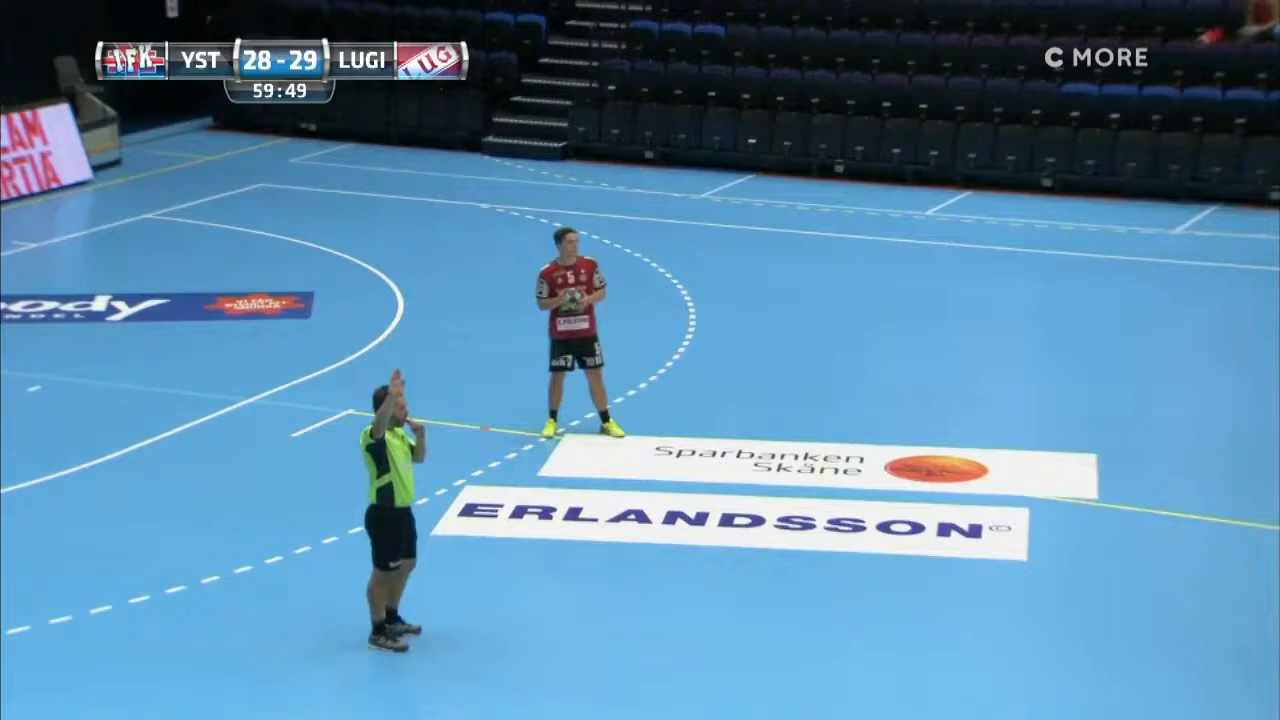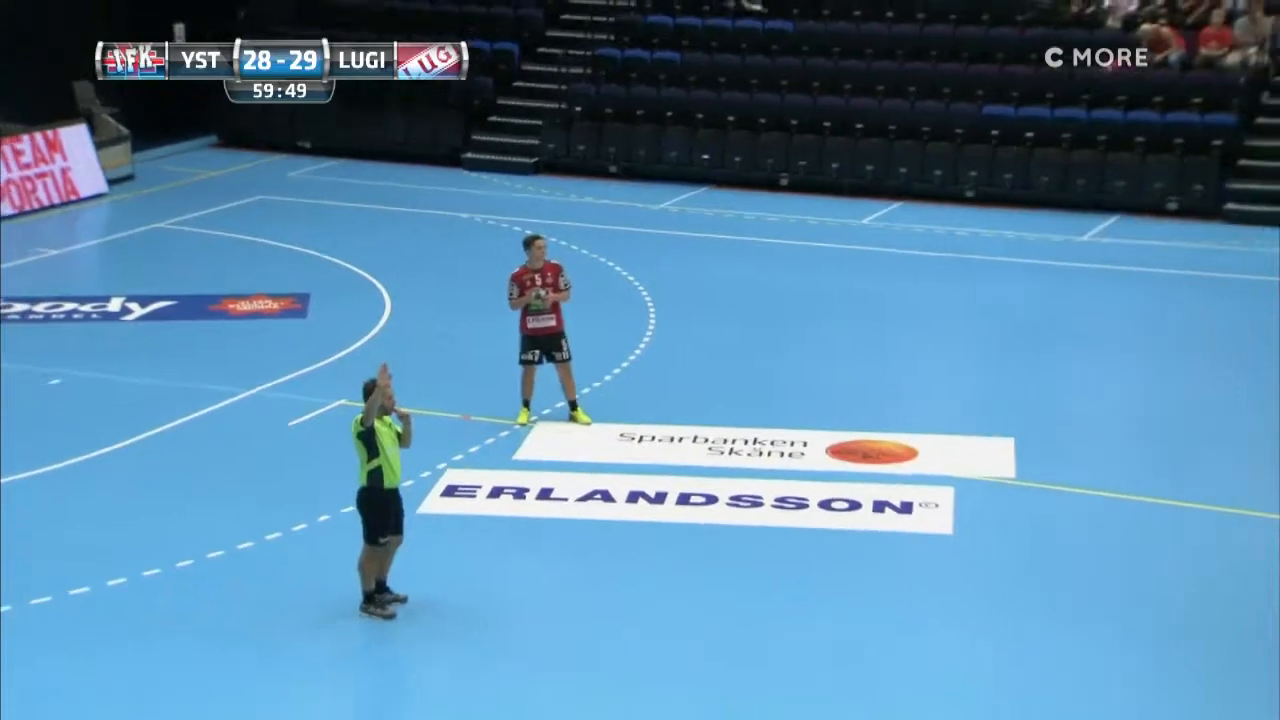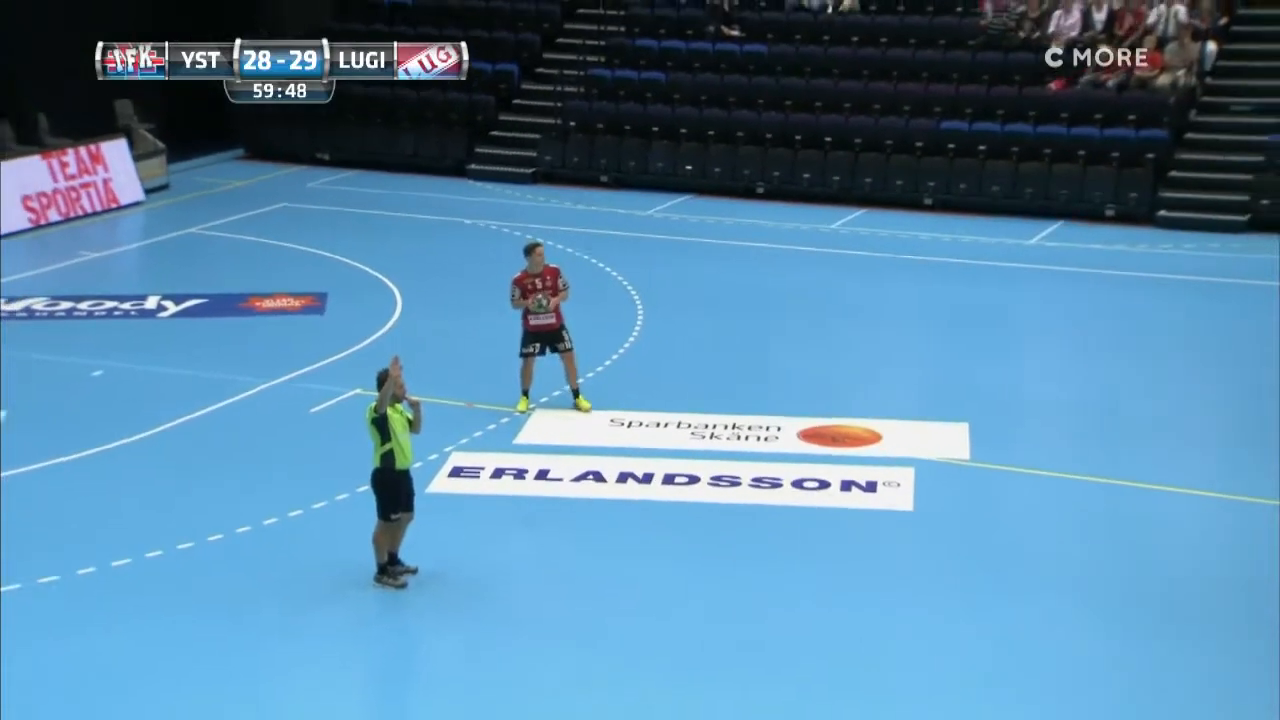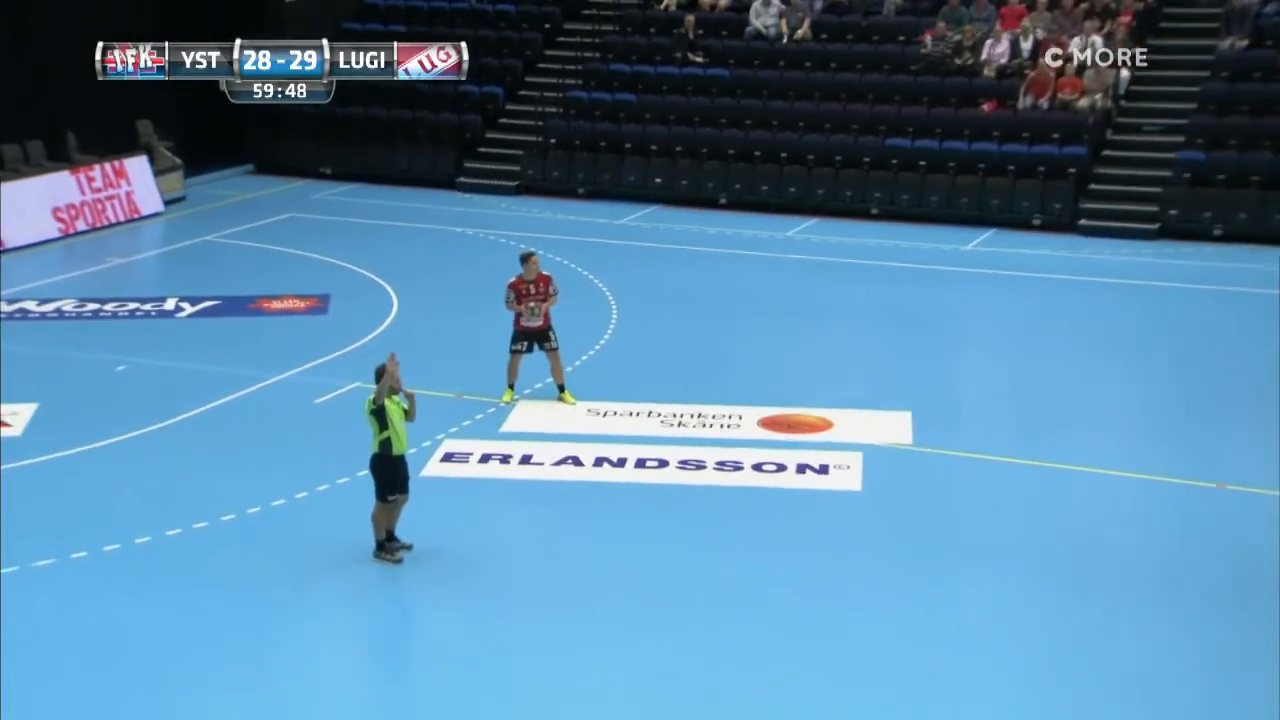
dt=0.5s
person 1, frame 1
left shoulder: (399, 433)
right shoulder: (373, 436)
left elbow: (419, 458)
right elbow: (379, 423)
left wrist: (420, 434)
left hip: (403, 510)
right hip: (384, 514)
left knee: (406, 565)
right knee: (383, 573)
person 1, frame 2
left shoulder: (387, 421)
right shoulder: (363, 425)
left elbow: (405, 444)
right elbow: (368, 414)
left wrist: (407, 423)
right wrist: (379, 389)
left hip: (391, 492)
right hip: (374, 495)
left knee: (394, 541)
right knee: (373, 548)
left ankle: (381, 589)
right ankle: (368, 601)
person 1, frame 3
left shoulder: (399, 409)
right shoulder: (377, 412)
left elbow: (415, 429)
right elbow: (382, 402)
left wrist: (417, 410)
right wrist: (391, 379)
left hip: (402, 473)
right hip: (386, 475)
left knee: (405, 518)
right knee: (386, 523)
left ankle: (393, 561)
right ankle: (382, 572)
person 1, frame 4
left shoulder: (395, 400)
right shoulder: (376, 403)
left elbow: (410, 418)
right elbow: (379, 394)
left wrist: (411, 400)
right wrist: (388, 373)
left hip: (398, 457)
right hip: (384, 460)
left knee: (401, 499)
right knee: (383, 504)
left ankle: (390, 538)
right ankle: (380, 548)
person 2, frame 1
left shoulder: (590, 265)
right shoulder: (547, 273)
left elbow: (602, 291)
right elbow: (541, 304)
left wrist: (589, 298)
right wrist: (559, 300)
left hip: (587, 332)
right hip: (561, 335)
left knee: (595, 375)
right knee: (557, 376)
person 2, frame 2
left shoulder: (556, 268)
right shoulder: (517, 276)
left elbow: (567, 294)
right elbow: (512, 304)
left wrist: (554, 296)
right wrist: (527, 298)
left hip: (554, 329)
right hip: (530, 331)
left knee: (565, 368)
right knee: (529, 370)
left ankle: (575, 410)
right ankle: (525, 409)
person 2, frame 3
left shoulder: (554, 271)
right shoulder: (519, 280)
left elbow: (565, 293)
right elbow: (514, 303)
left wrist: (555, 300)
right wrist: (526, 303)
left hip: (555, 325)
right hip: (532, 328)
left knee: (569, 358)
right knee: (528, 362)
left ankle: (577, 397)
right ankle: (525, 397)
person 2, frame 4
left shoulder: (546, 278)
right shoulder: (514, 284)
left elbow: (554, 297)
right elbow: (508, 305)
left wrist: (546, 305)
right wrist: (520, 308)
left hip: (544, 326)
right hip: (522, 328)
left knee: (554, 356)
right knee: (515, 358)
left ankle: (562, 392)
right ankle: (510, 390)
